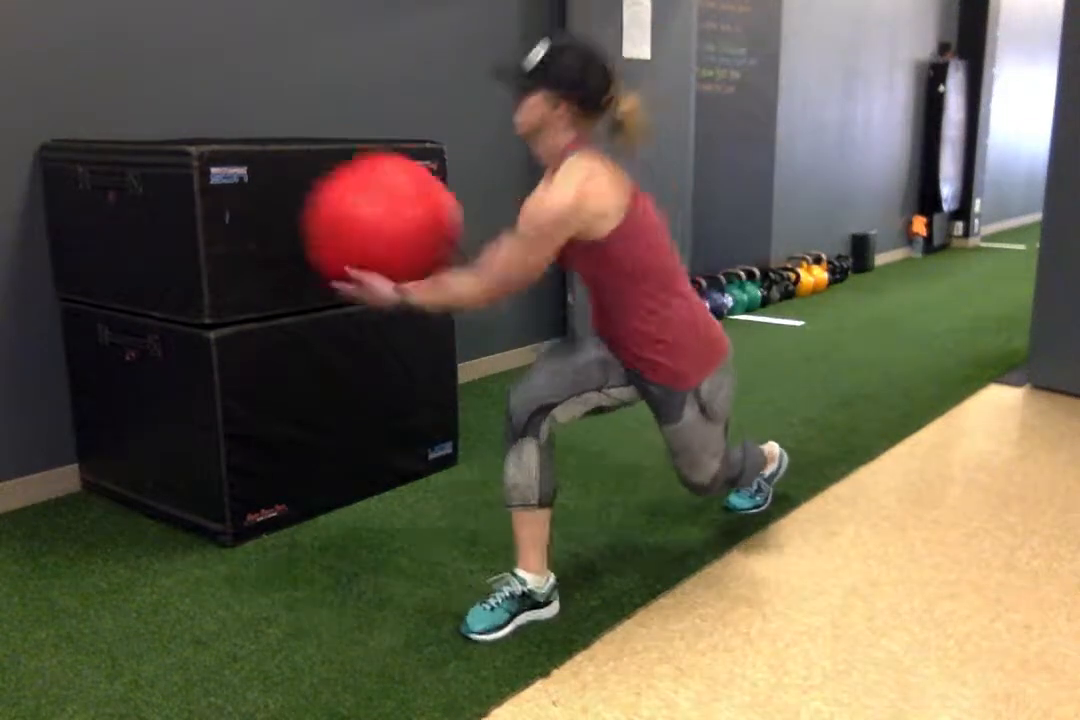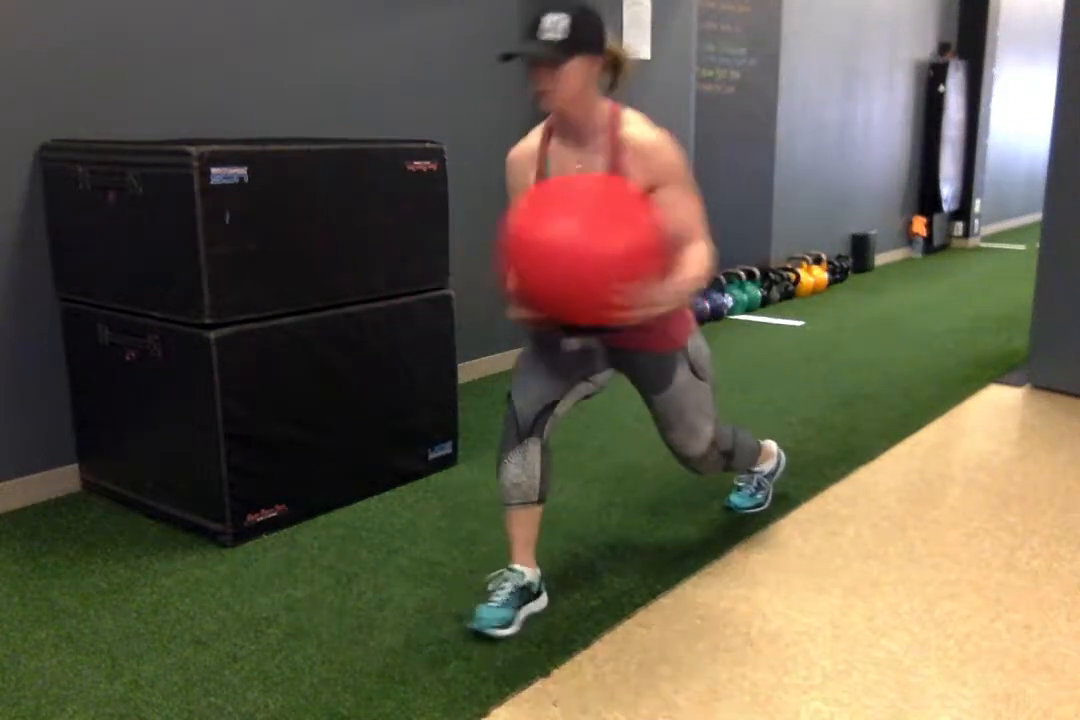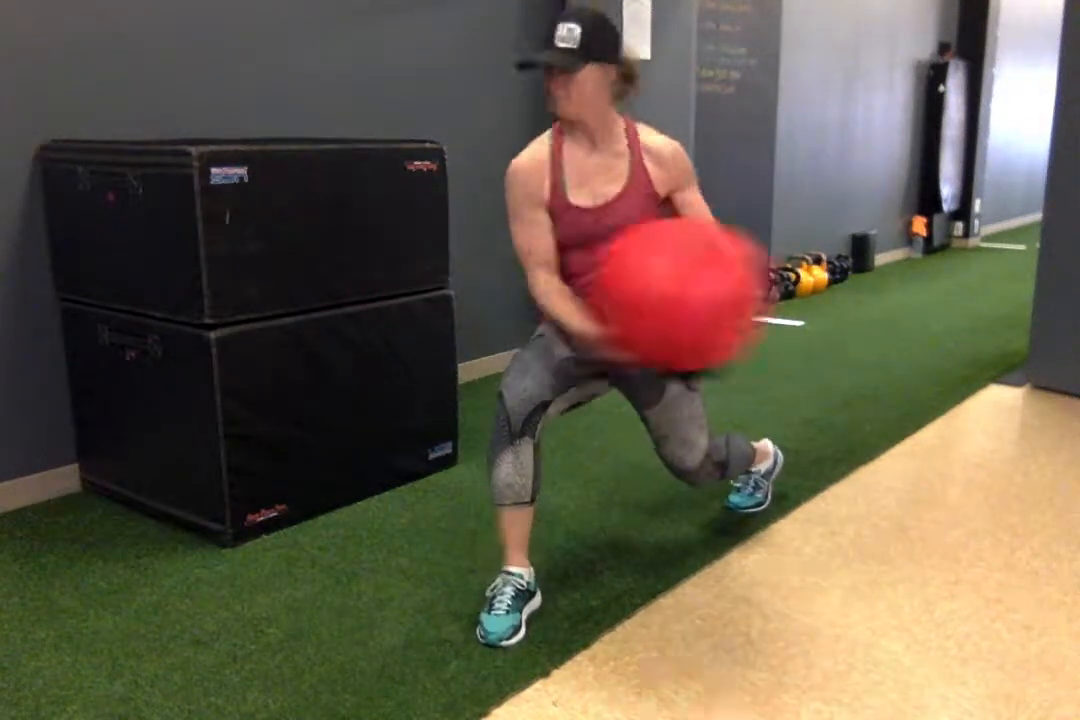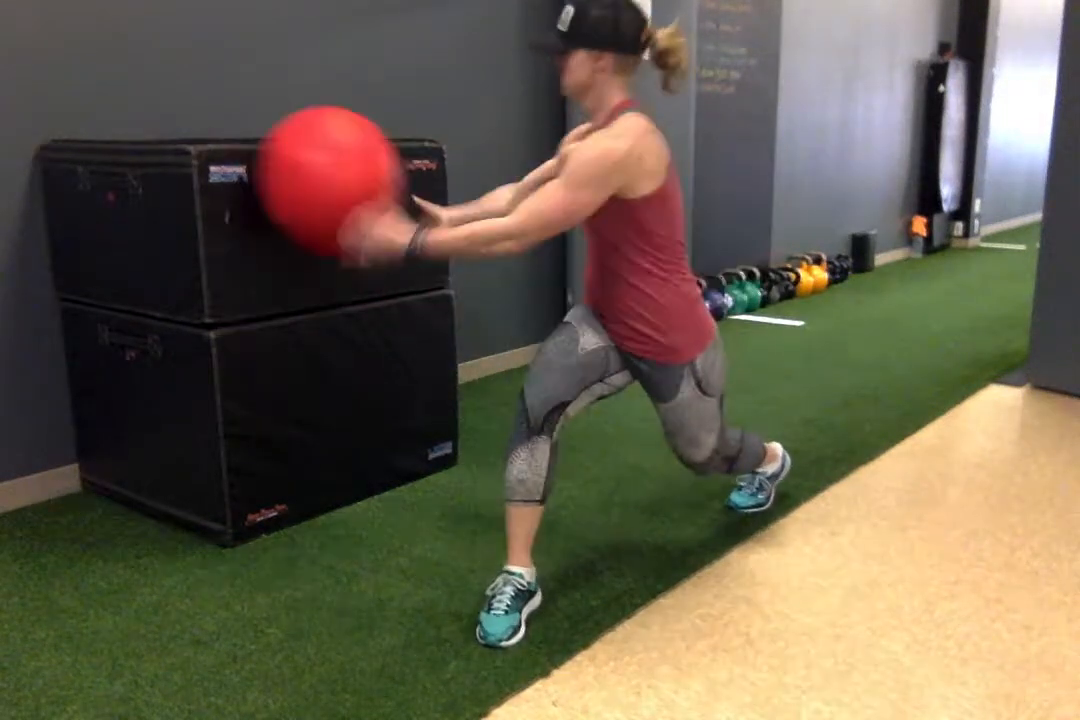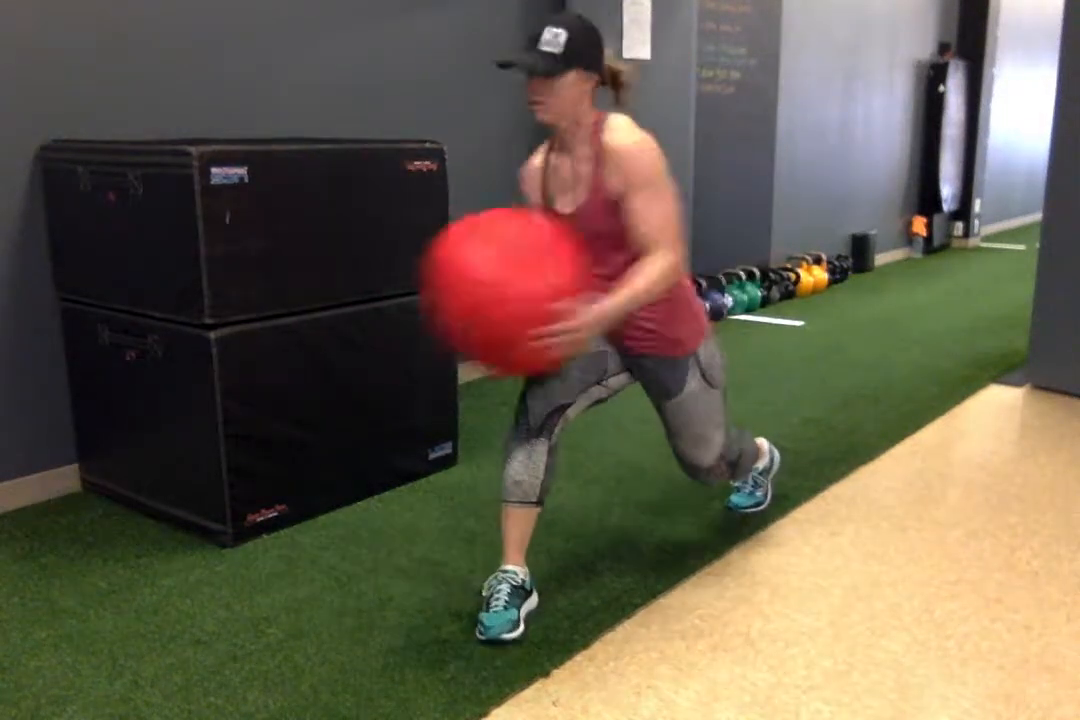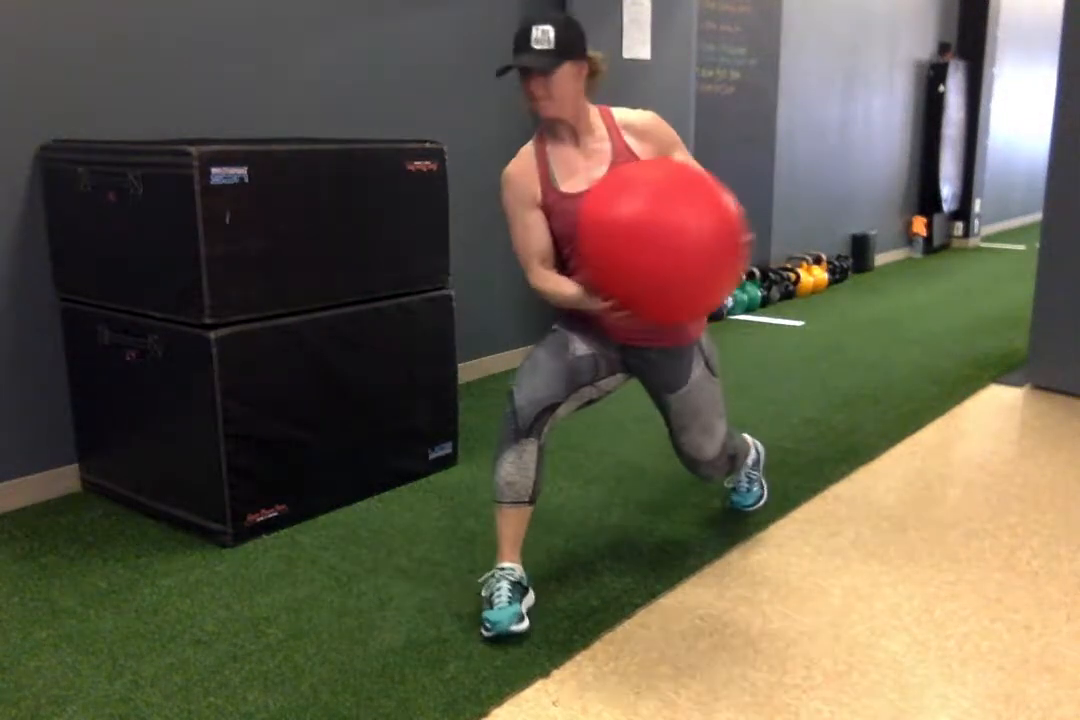
dt=0.4s
person 1, frame 1
left shoulder: (565, 195)
right shoulder: (566, 175)
left elbow: (488, 286)
right elbow: (511, 272)
left wrist: (399, 294)
right wrist: (426, 281)
left hip: (685, 358)
right hip: (617, 340)
left knee: (705, 476)
right knee: (529, 415)
left ankle: (765, 458)
right ankle: (532, 583)
person 1, frame 2
left shoulder: (649, 146)
right shoulder: (527, 155)
left elbow: (695, 246)
left wrist: (669, 293)
right wrist: (525, 298)
left hip: (656, 329)
right hip: (574, 322)
left knee: (696, 446)
right knee: (524, 412)
left ankle: (765, 458)
right ankle: (521, 576)
person 1, frame 3
left shoulder: (659, 154)
right shoulder: (530, 167)
right elbow: (541, 274)
right wrist: (591, 335)
right hip: (573, 332)
left knee: (689, 461)
right knee: (514, 410)
left ankle: (761, 458)
right ankle: (515, 579)
person 1, frame 4
left shoulder: (619, 146)
right shoulder: (588, 138)
left elbow: (516, 232)
right elbow: (517, 197)
left wrist: (409, 244)
right wrist: (437, 217)
left hip: (674, 337)
right hip: (608, 321)
left knee: (702, 452)
right knee: (538, 408)
left ankle: (769, 459)
right ankle: (517, 578)
person 1, frame 5
left shoulder: (627, 149)
right shoulder: (536, 170)
left elbow: (664, 260)
left wrist: (600, 313)
left hip: (670, 334)
right hip: (596, 332)
left knee: (705, 463)
right knee: (536, 412)
left ankle: (759, 457)
right ankle: (511, 579)
person 1, frame 6
left shoulder: (641, 128)
right shoulder: (522, 173)
right elbow: (540, 272)
right wrist: (591, 300)
left hip: (671, 329)
right hip: (590, 327)
left knee: (704, 455)
right knee: (524, 412)
left ankle: (746, 455)
right ankle: (507, 576)
